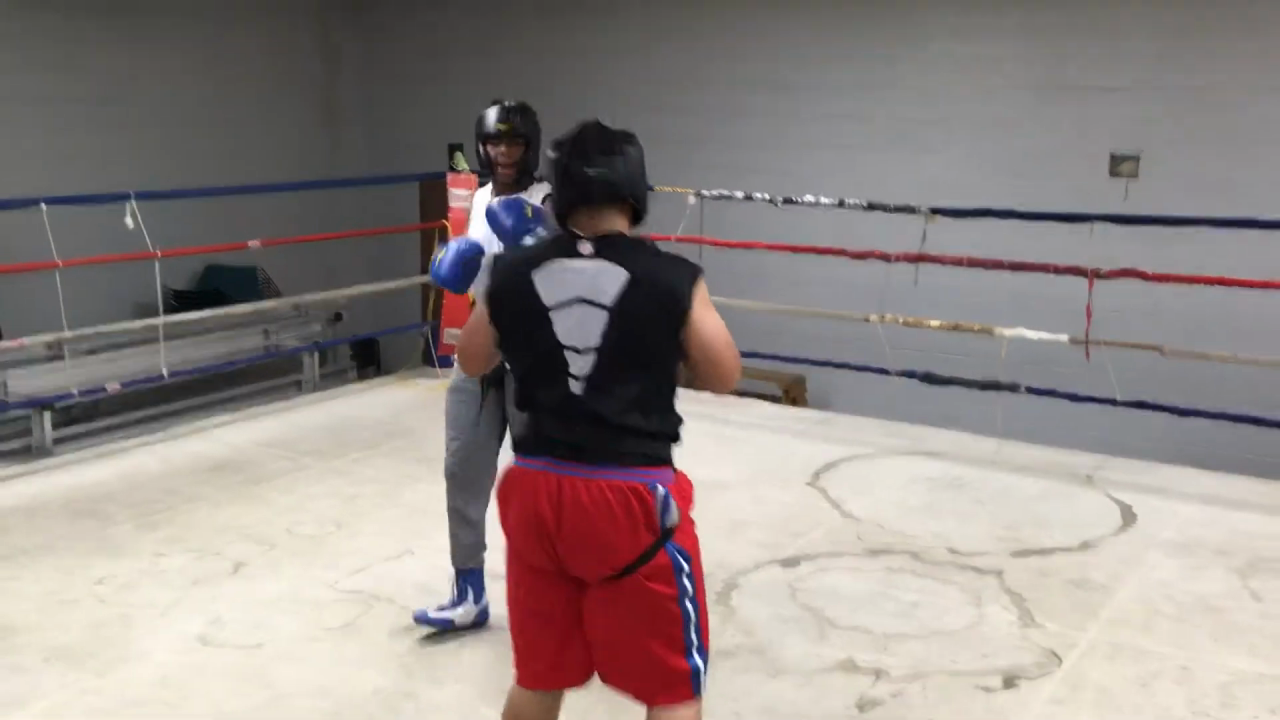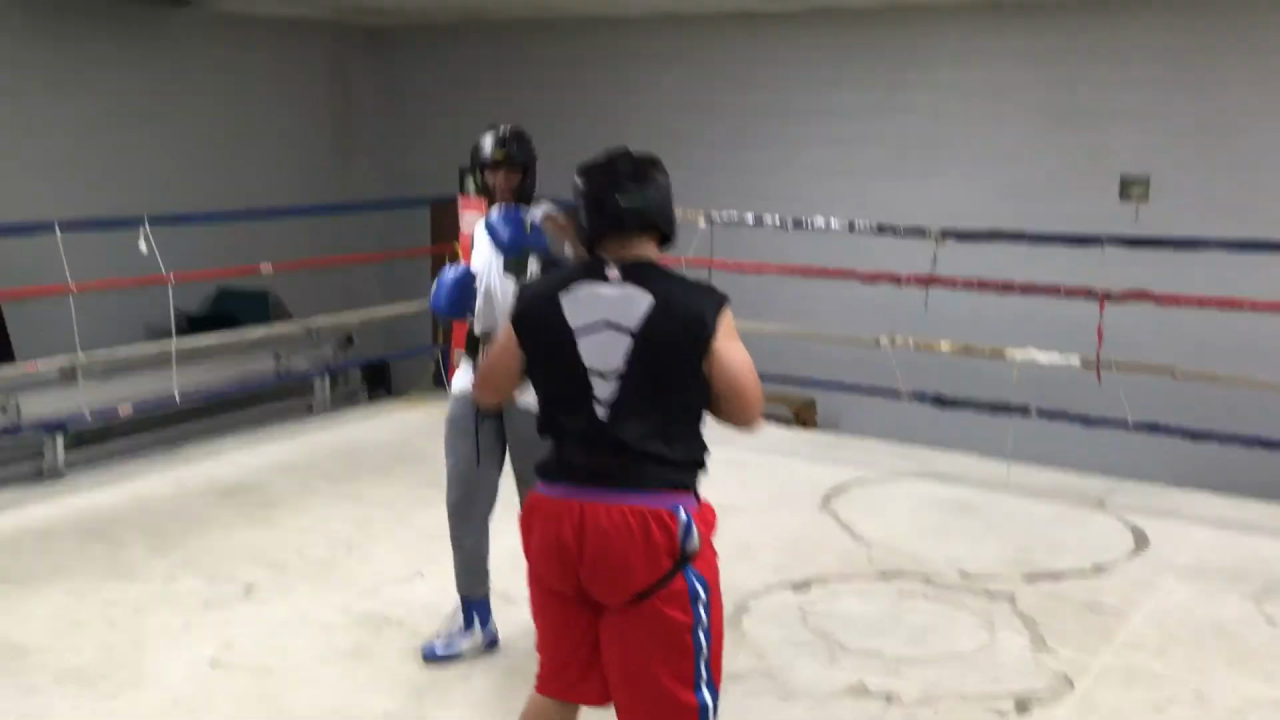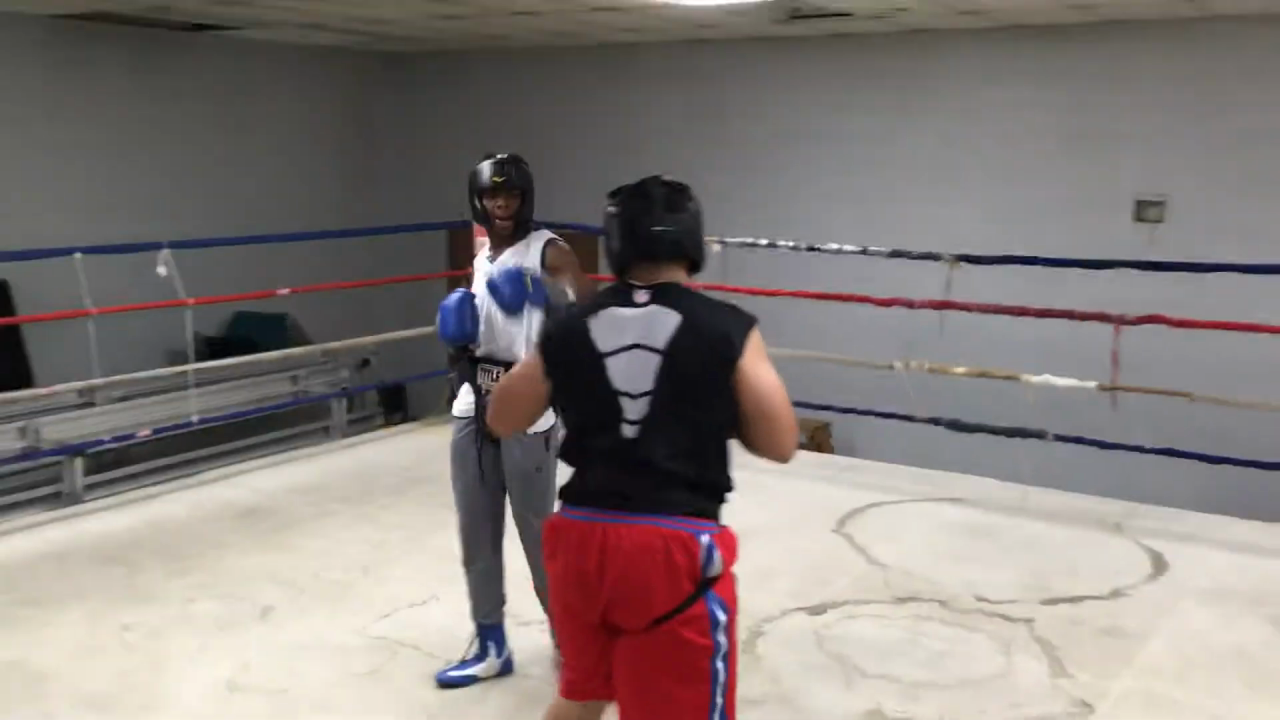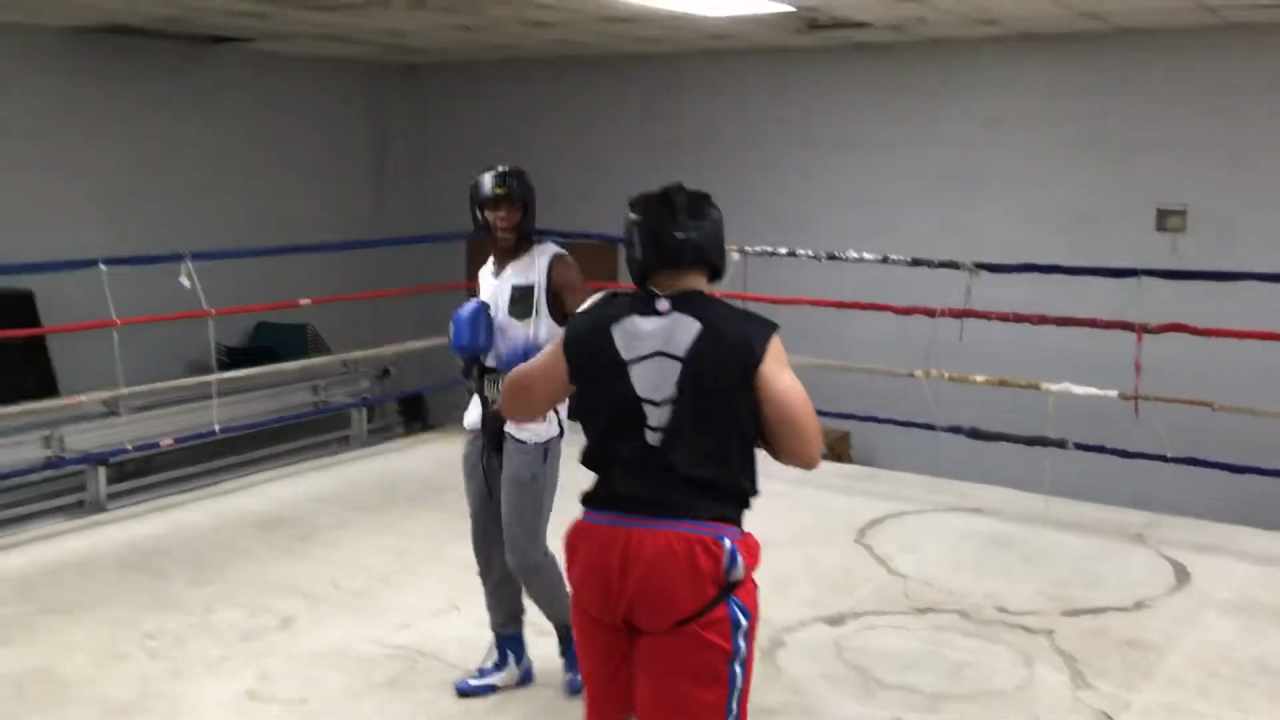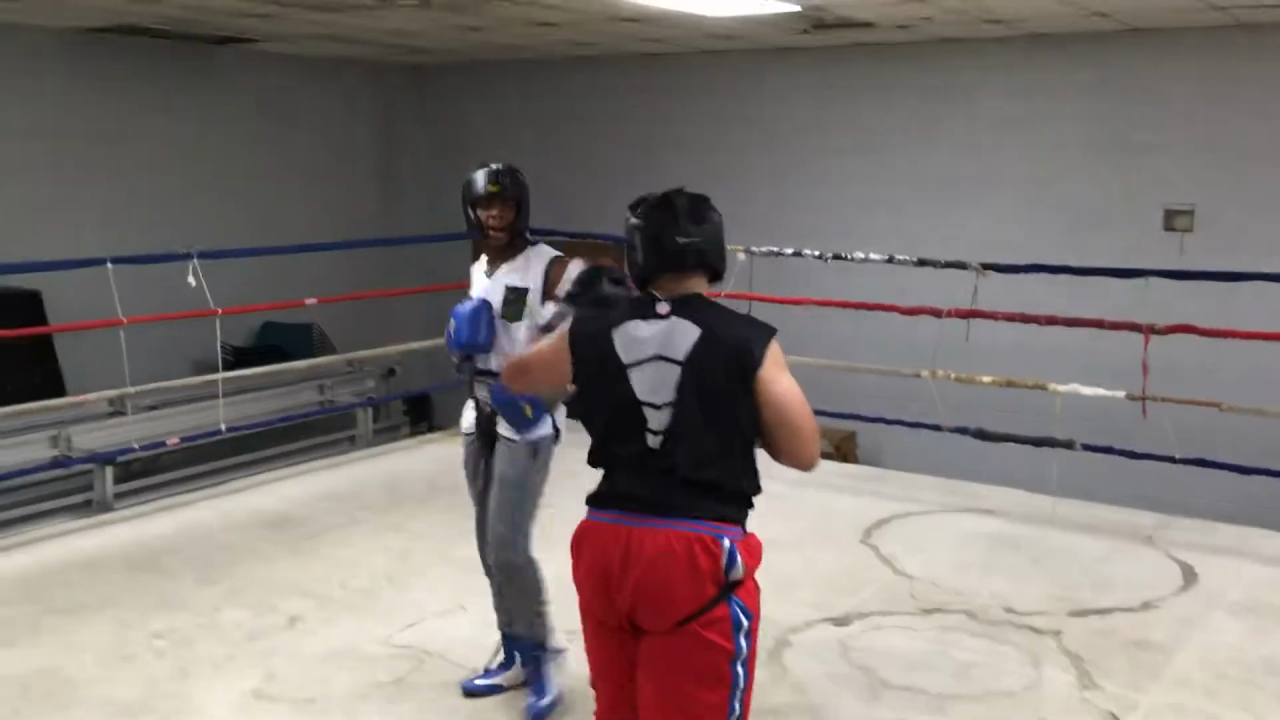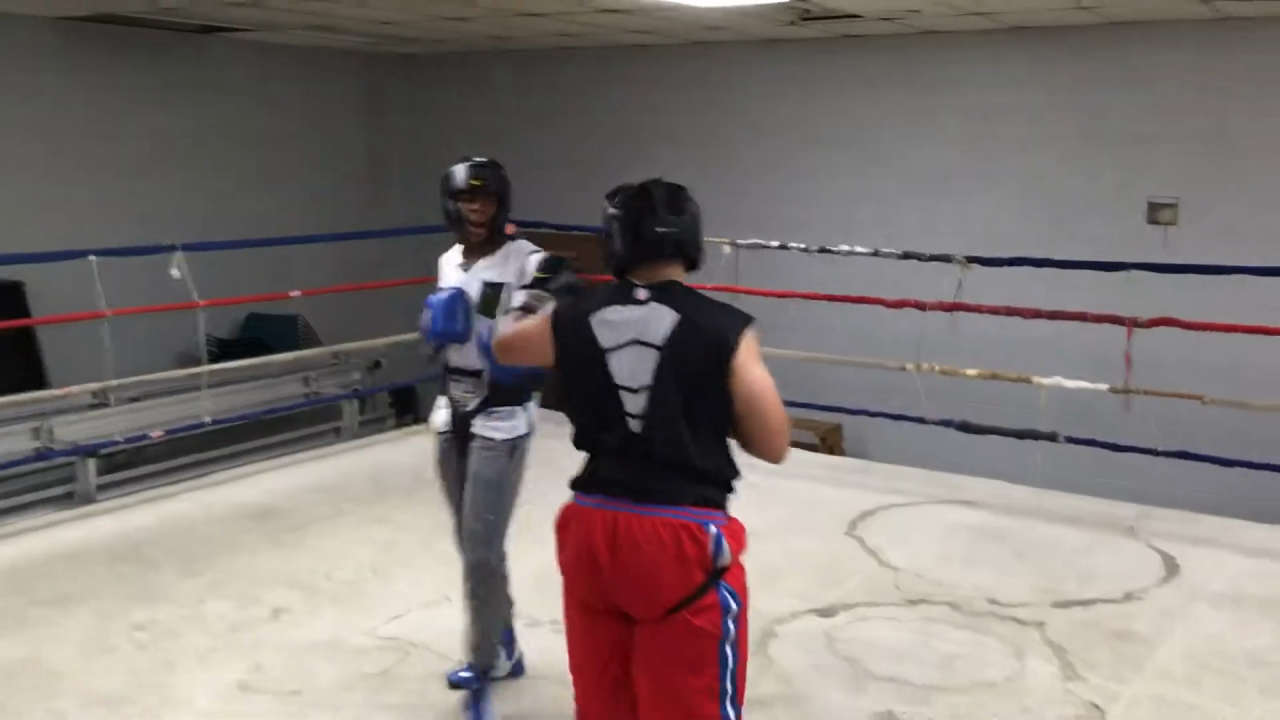
dt=0.1s
person 1, frame 1
left shoulder: (513, 276)
right shoulder: (674, 281)
left elbow: (470, 362)
right elbow: (723, 378)
left hip: (536, 493)
right hip: (632, 500)
person 1, frame 2
left shoulder: (539, 302)
right shoulder: (699, 308)
left elbow: (489, 392)
right elbow: (745, 412)
left hip: (559, 516)
right hip: (653, 526)
person 1, frame 3
left shoulder: (567, 327)
right shoulder: (728, 331)
left elbow: (504, 421)
right elbow: (780, 443)
left hip: (580, 539)
right hip: (676, 552)
person 1, frame 4
left shoulder: (590, 332)
right shoulder: (749, 338)
left elbow: (513, 404)
right elbow: (805, 451)
left hip: (603, 542)
right hip: (698, 557)
person 1, frame 5
left shoulder: (592, 333)
right shoulder: (747, 341)
left elbow: (514, 375)
right elbow: (803, 454)
left hip: (607, 543)
right hip: (700, 556)
person 1, frame 6
left shoulder: (573, 320)
right shoulder: (724, 329)
left elbow: (503, 346)
right elbow: (772, 445)
left wrist: (536, 307)
left hip: (593, 529)
right hip: (685, 542)
person 2, frame 1
left shoulder: (547, 201)
right shoulder: (479, 200)
left wrist: (539, 232)
right wrist: (451, 267)
right knee: (463, 471)
right ankle: (468, 594)
person 2, frame 2
left shoulder: (544, 221)
right shoulder: (484, 227)
left wrist: (544, 246)
right wrist: (453, 294)
left hip: (531, 383)
right hip: (476, 376)
right knee: (464, 502)
right ankle: (476, 621)
person 2, frame 3
left shoulder: (548, 250)
right shoulder: (484, 256)
left wrist: (546, 294)
right wrist: (456, 326)
left hip: (529, 410)
right hip: (474, 402)
left knee: (536, 531)
right knee: (474, 532)
right ankle: (491, 647)
person 2, frame 4
left shoulder: (554, 265)
right shoulder: (488, 270)
right wrist: (466, 336)
left hip: (535, 420)
right hip: (485, 414)
left knee: (522, 550)
right knee: (488, 546)
left ankle: (570, 638)
right ankle: (510, 657)
person 2, frame 5
left shoulder: (549, 266)
right shoulder: (479, 270)
left wrist: (547, 388)
right wrist: (461, 334)
left hip: (527, 422)
right hip: (480, 417)
left knee: (507, 547)
right knee: (491, 547)
left ankle: (539, 662)
right ankle: (516, 656)
person 2, frame 6
left shoulder: (527, 262)
right shoulder: (448, 263)
right wrist: (434, 325)
left hip: (502, 420)
right hip: (453, 414)
left knee: (481, 549)
right knee: (471, 545)
right ankle: (501, 650)
